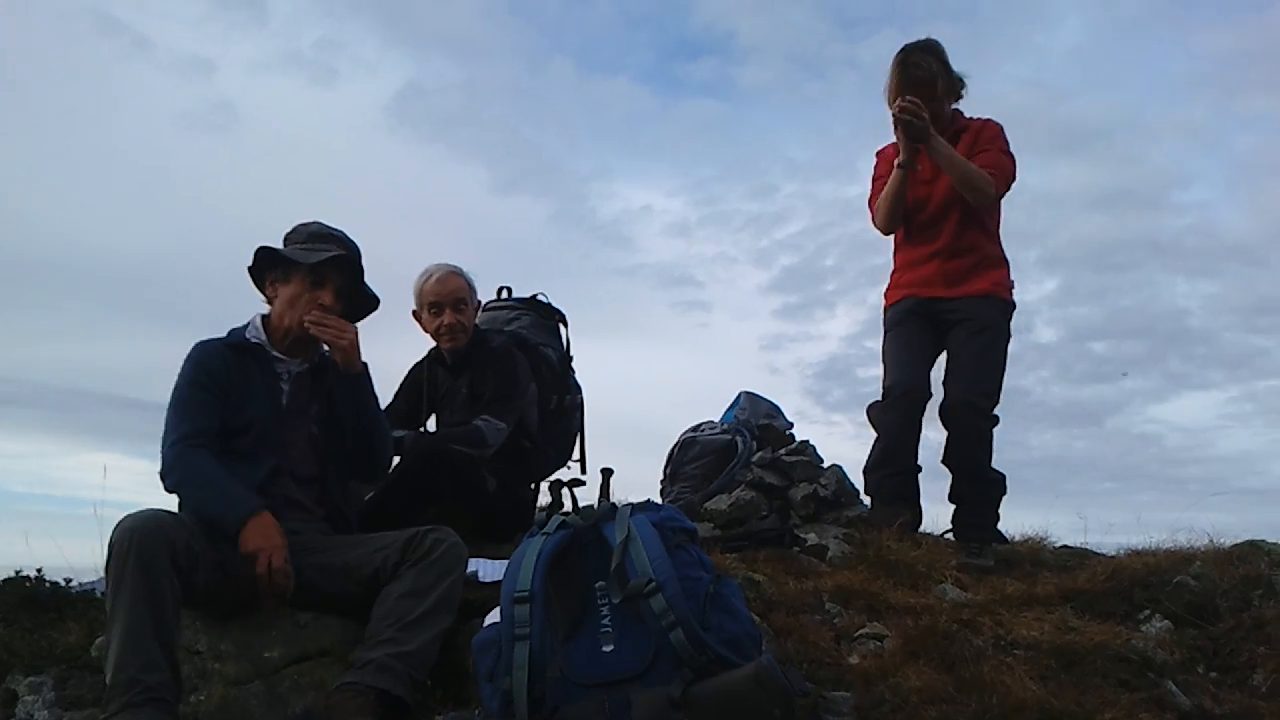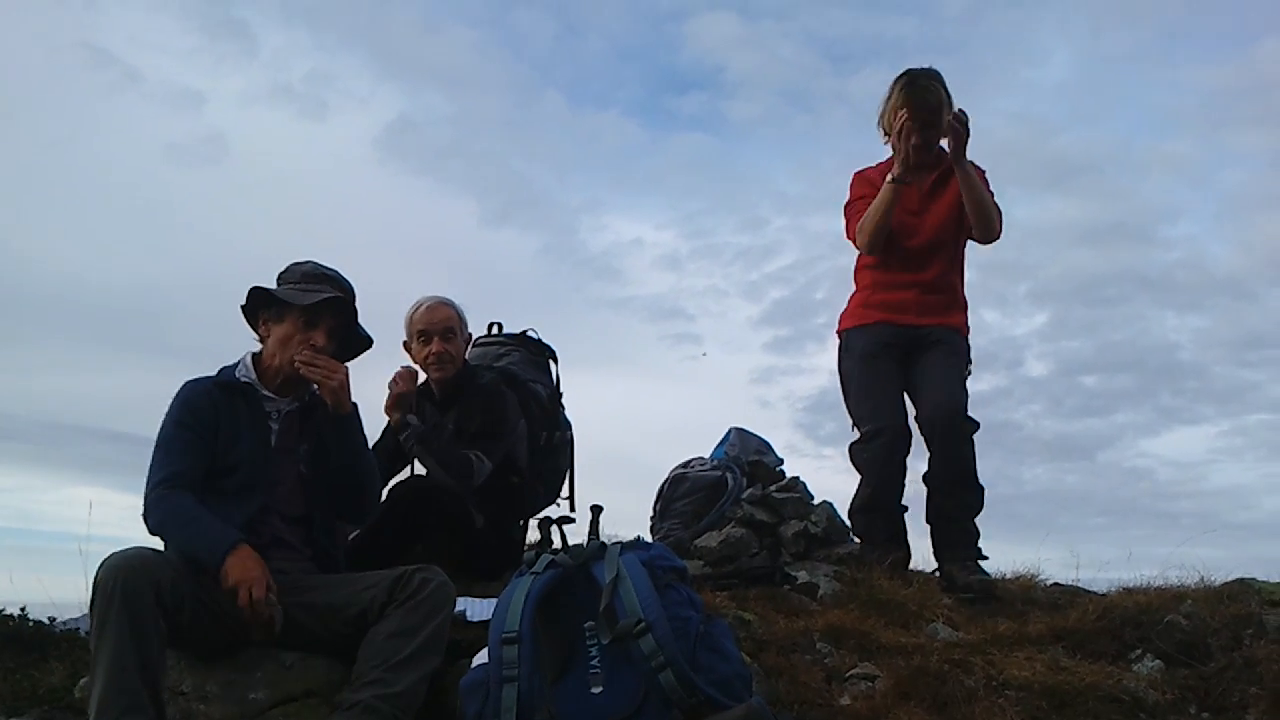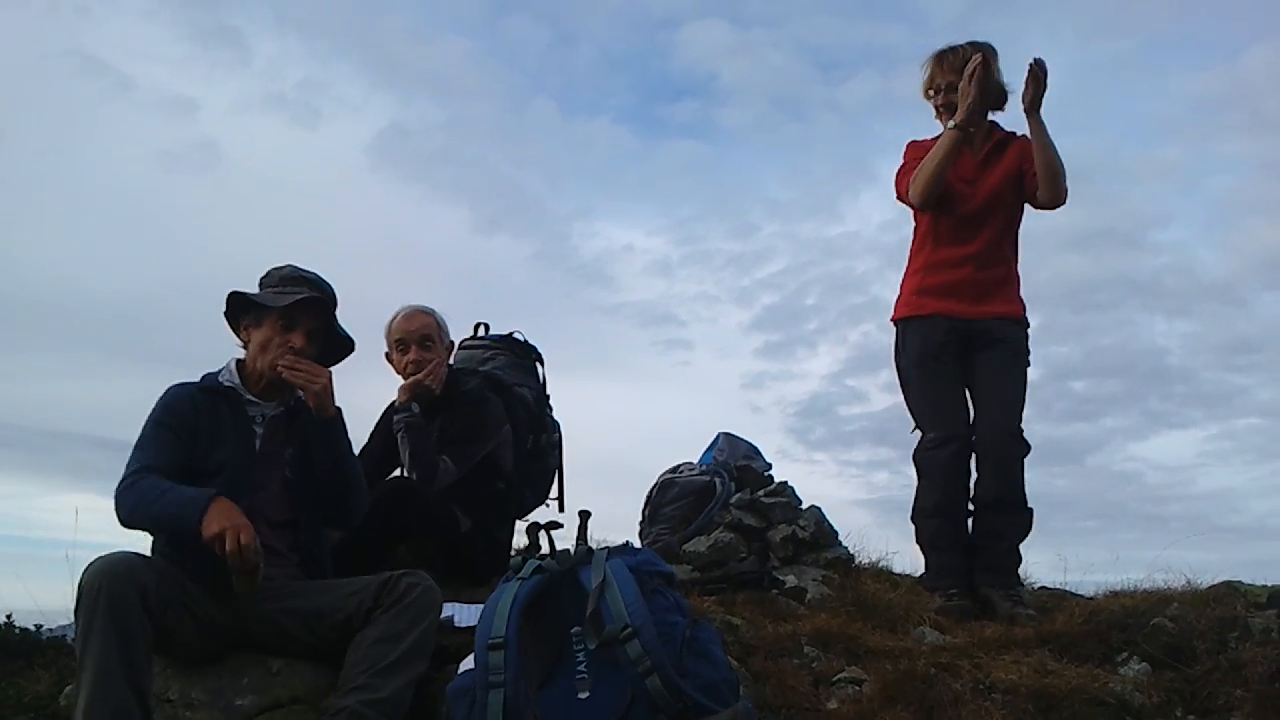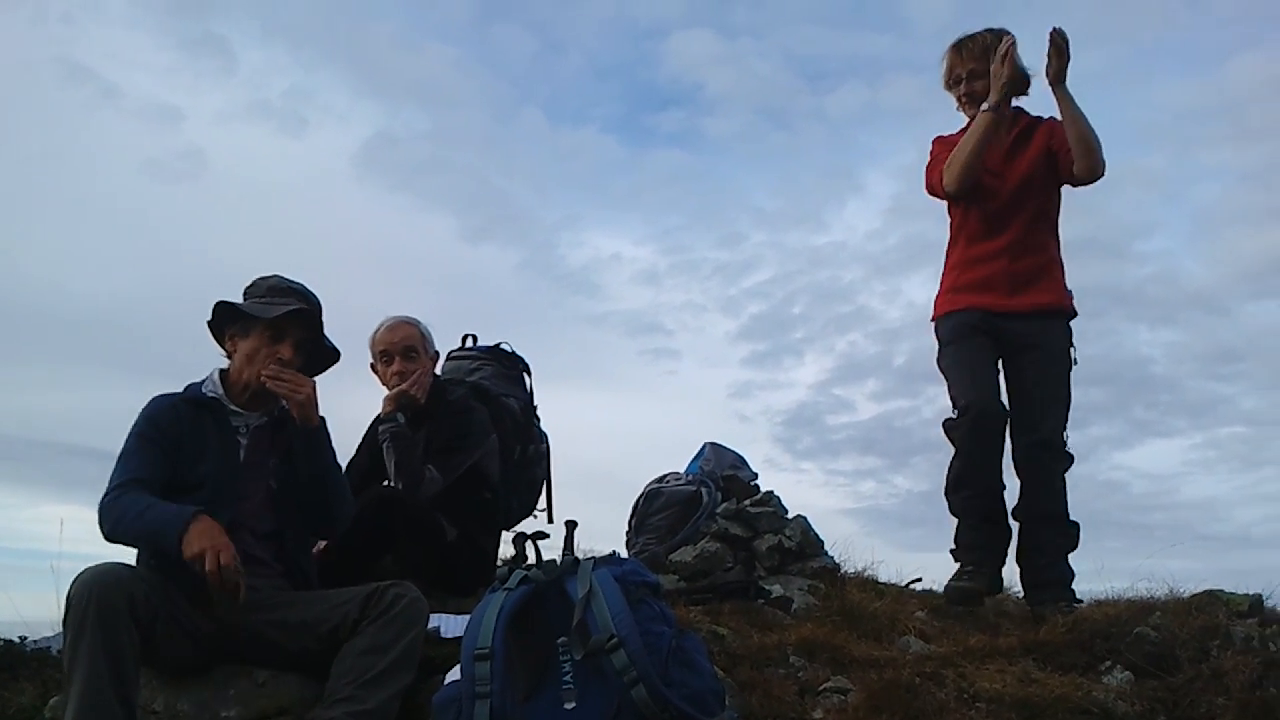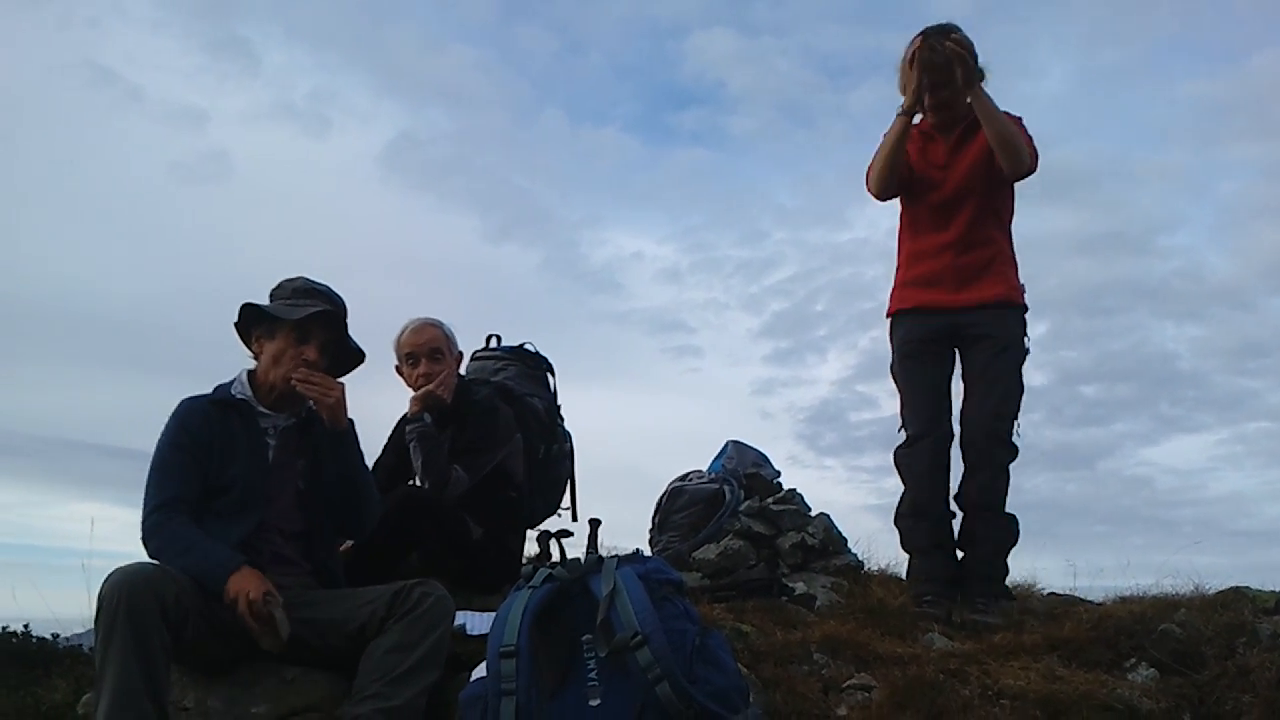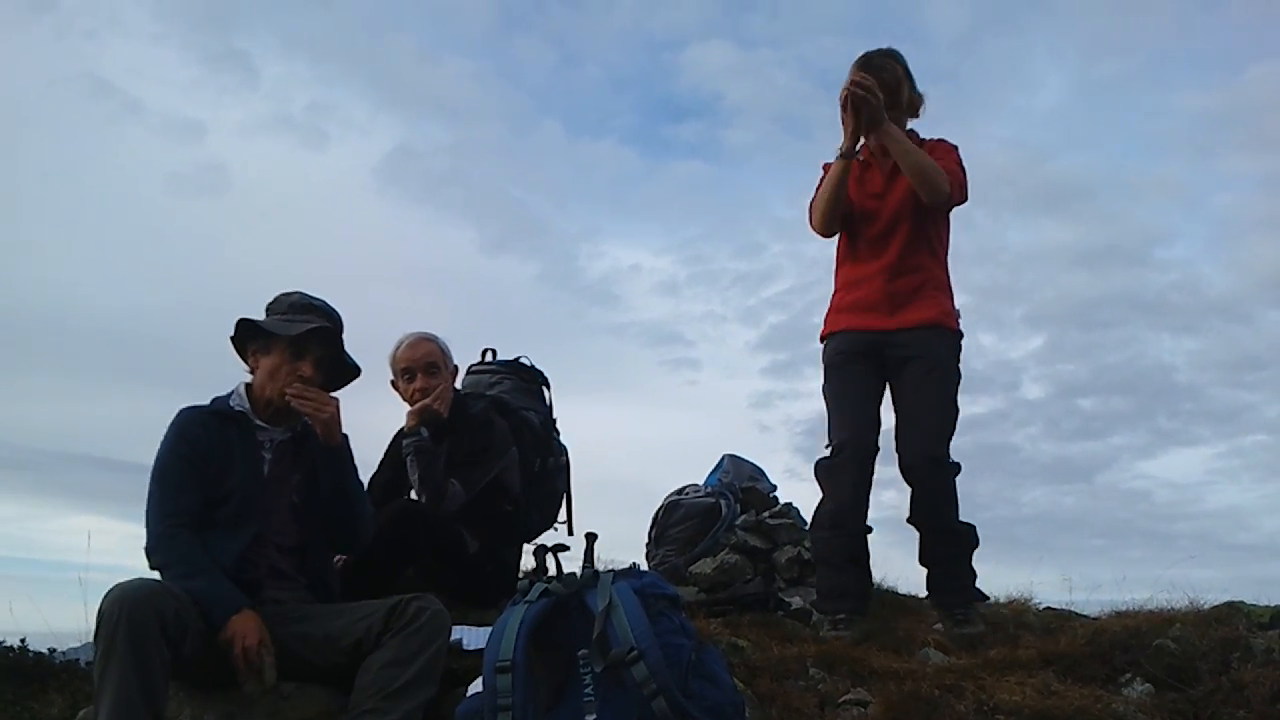
dt=0.7s
person 1, frame 1
left shoulder: (984, 135)
right shoulder: (891, 156)
left elbow: (984, 192)
right elbow: (885, 223)
left wrist: (931, 138)
right wrist: (906, 156)
left hip: (979, 297)
right hip: (911, 299)
left knee: (968, 408)
right knee: (900, 394)
left ankle: (975, 532)
right ankle: (890, 518)
person 1, frame 2
left shoulder: (963, 178)
right shoulder: (869, 181)
left elbow: (989, 231)
right elbow: (868, 239)
left wrist: (960, 160)
right wrist: (900, 170)
left hip: (939, 329)
right hip: (871, 328)
left knee: (947, 416)
right knee: (883, 434)
left ankle: (959, 556)
right ankle: (882, 562)
person 1, frame 3
left shoulder: (1015, 151)
right shoulder: (922, 152)
left elbow: (1053, 195)
right elbow: (920, 194)
left wrist: (1034, 115)
right wrist: (959, 122)
left hip: (997, 318)
right hip: (927, 317)
left knee: (1000, 437)
right knee: (945, 440)
left ankle: (995, 573)
right ankle: (948, 578)
person 1, frame 4
left shoulder: (1046, 134)
right shoulder: (950, 147)
left elbow: (1089, 169)
right elbow: (955, 186)
left wrist: (1060, 89)
right wrist: (993, 104)
left hip: (1039, 310)
right hip: (966, 309)
left knee: (1041, 441)
right knee: (978, 414)
left ankle: (1049, 585)
right ankle: (978, 560)
person 1, frame 5
left shoulder: (998, 128)
right shoulder: (903, 143)
left elbow: (1021, 165)
right elbow: (879, 186)
left wrist: (973, 91)
right wrist: (910, 106)
left hip: (993, 305)
right hip: (919, 309)
left knee: (988, 434)
right knee: (927, 435)
left ankle: (982, 582)
right ankle: (932, 581)
person 1, frame 6
left shoulder: (932, 156)
right shoulder: (843, 171)
left elbow: (943, 192)
right elbow: (823, 222)
left wrist: (889, 131)
right wrist: (851, 143)
left hip: (926, 330)
right hip: (852, 332)
left knee: (926, 456)
right knee: (849, 455)
left ankle: (954, 593)
right ankle: (843, 603)
person 2, frame 1
left shoulder: (337, 377)
right shoulder: (214, 359)
left elbow: (372, 467)
right elbow: (182, 458)
left wrist: (352, 371)
right wrist: (249, 518)
left hip: (318, 553)
right hip: (224, 545)
left knee: (440, 547)
right knee: (144, 532)
person 2, frame 2
left shoulder: (327, 415)
right shoulder: (205, 399)
left elbow: (360, 509)
right elbow: (164, 500)
left wrist: (342, 412)
right wrist: (229, 553)
left hip: (304, 591)
right hip: (211, 585)
left knee: (428, 586)
right knee: (130, 572)
person 2, frame 3
left shoulder: (312, 419)
right shoulder: (188, 403)
left elbow: (347, 515)
right elbow: (135, 497)
left wrist: (327, 416)
right wrist: (206, 506)
left hip: (289, 599)
right hip: (197, 590)
left knee: (414, 591)
right knee: (113, 575)
person 2, frame 4
left shoulder: (296, 430)
right shoulder: (172, 415)
left elbow: (333, 525)
right elbow: (119, 508)
left wrist: (311, 426)
right wrist: (188, 524)
left hip: (276, 608)
right hip: (182, 601)
left knee: (401, 602)
right knee: (104, 586)
person 2, frame 5
left shoulder: (323, 432)
right shoulder: (200, 416)
left elbow: (359, 526)
right elbow: (162, 523)
left wrist: (339, 429)
right wrist: (230, 573)
left hip: (304, 606)
right hip: (213, 601)
left knee: (427, 600)
right knee: (134, 586)
person 2, frame 6
left shoulder: (318, 445)
right shoulder: (198, 428)
left elbow: (353, 541)
right elbow: (169, 539)
left wrist: (333, 444)
right wrist: (232, 612)
left hip: (300, 620)
right hip: (210, 615)
left knee: (423, 615)
right knee: (135, 602)
person 3, frame 1
left shoulder: (503, 359)
right shoulder: (428, 369)
left elbow: (484, 438)
left wrist: (397, 439)
left hip: (503, 505)
right hip: (452, 499)
left knee: (430, 454)
person 3, frame 2
left shoulder: (492, 396)
right shoulder: (418, 401)
left elbow: (464, 478)
left wrist: (405, 418)
left hip: (492, 542)
right hip: (440, 535)
left knee: (415, 491)
person 3, frame 3
left shoulder: (478, 402)
right shoulder: (401, 410)
left elbow: (428, 480)
left wrist: (408, 408)
left hip: (477, 549)
right hip: (426, 539)
left knee: (399, 492)
person 3, frame 4
left shoulder: (464, 412)
right shoulder: (390, 420)
left elbow: (414, 491)
left wrist: (392, 420)
left hip: (463, 559)
right hip: (413, 551)
left knee: (384, 501)
person 3, frame 5
left shoulder: (488, 411)
right shoulder: (415, 420)
left elbow: (442, 490)
left wrist: (420, 420)
left hip: (489, 556)
right hip: (439, 550)
left knee: (411, 501)
person 3, frame 6
left shoulder: (483, 424)
right shoulder: (411, 435)
left elbow: (438, 504)
right elbow: (372, 508)
left wrist: (417, 435)
left hip: (485, 570)
right hip: (436, 563)
left knee: (406, 515)
